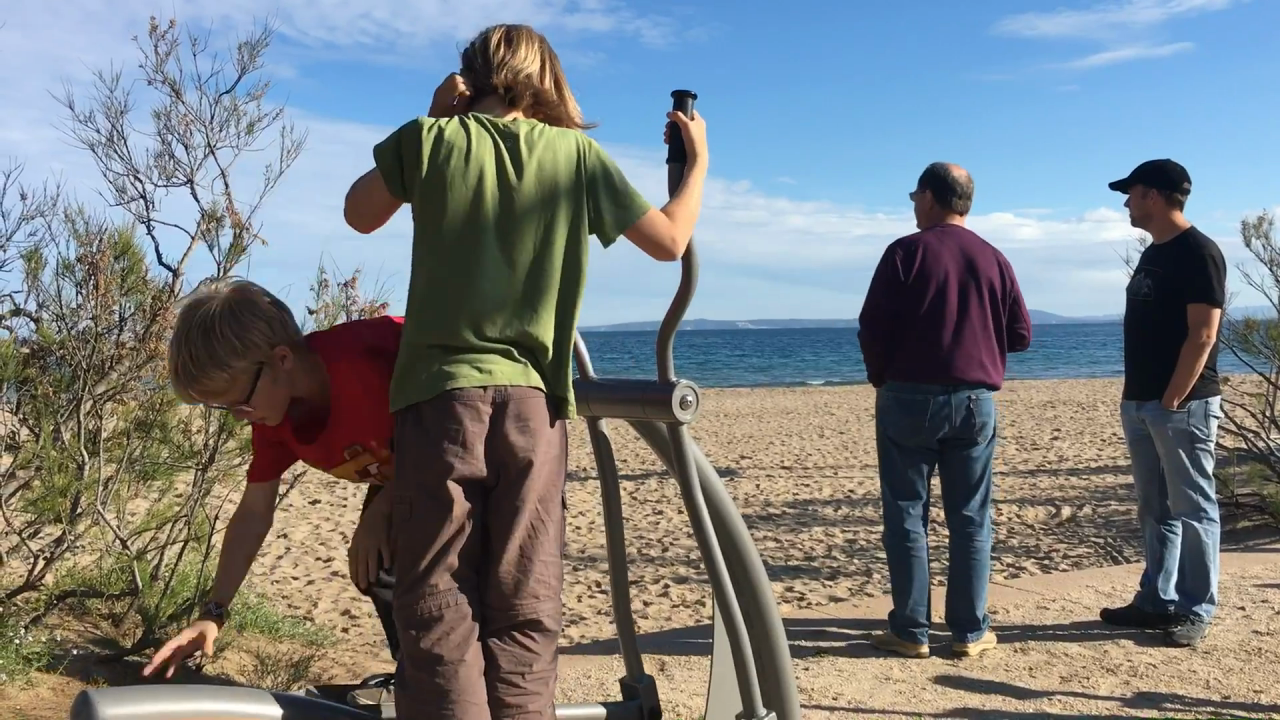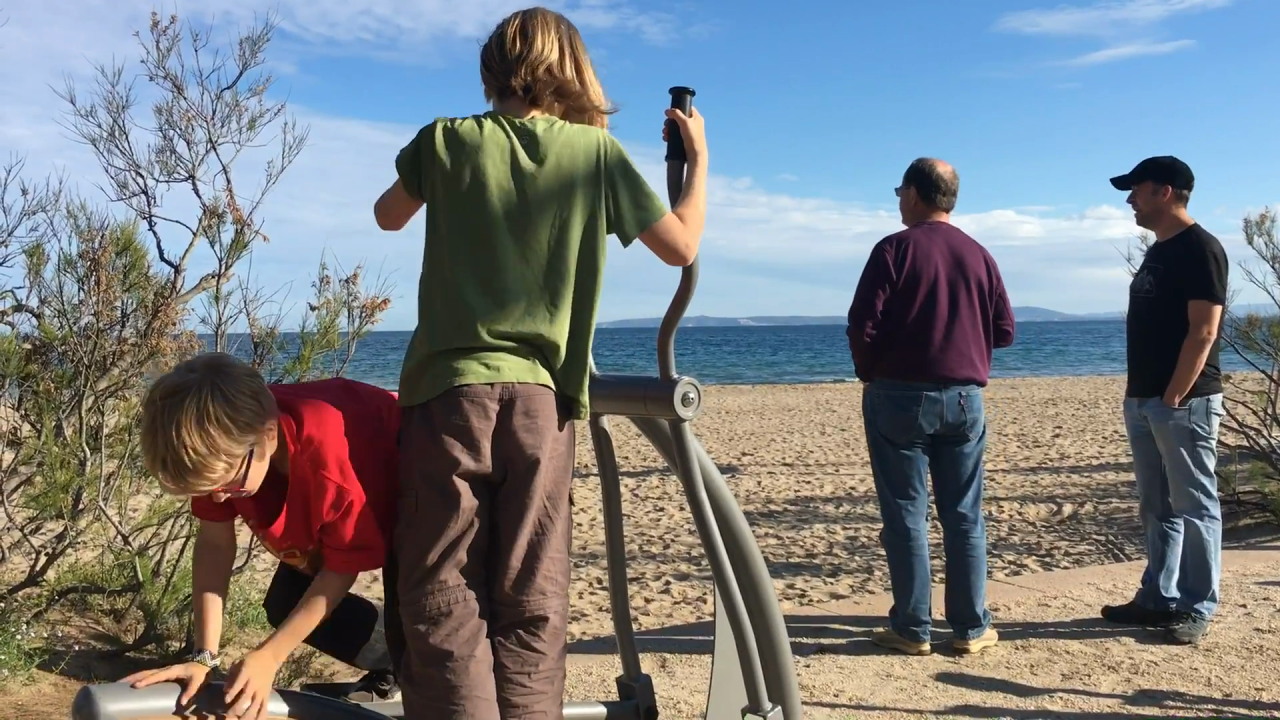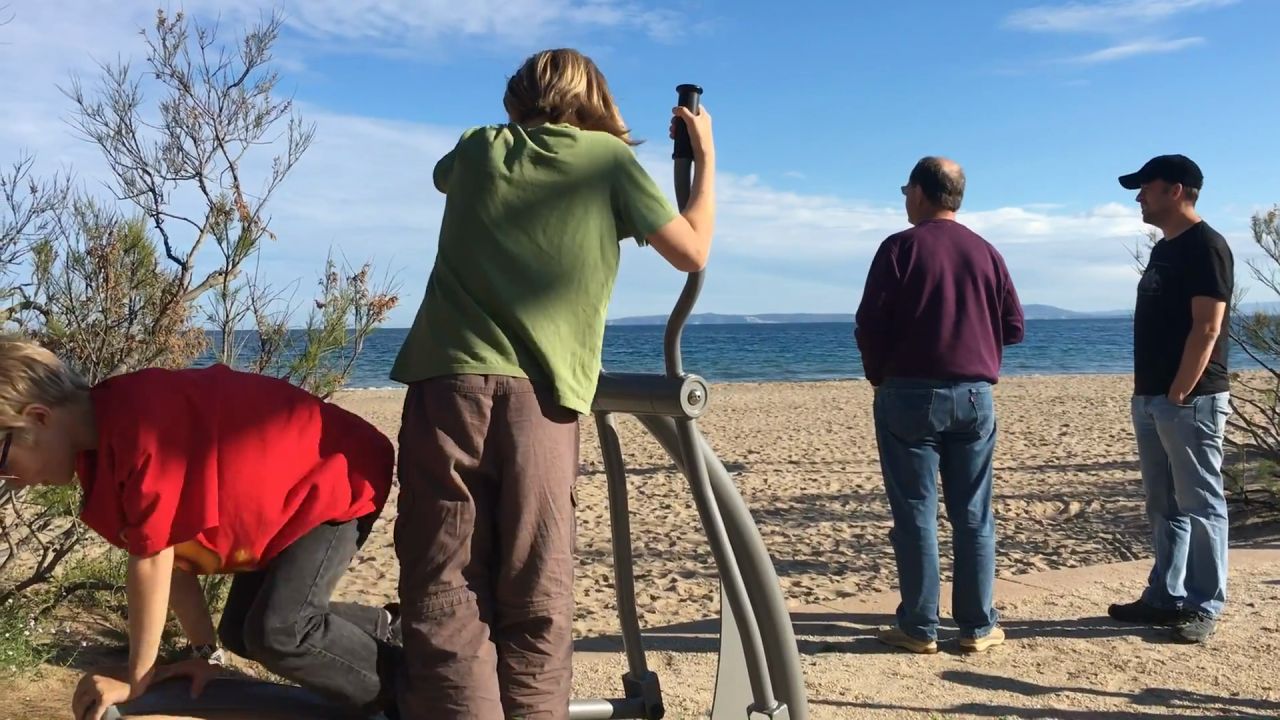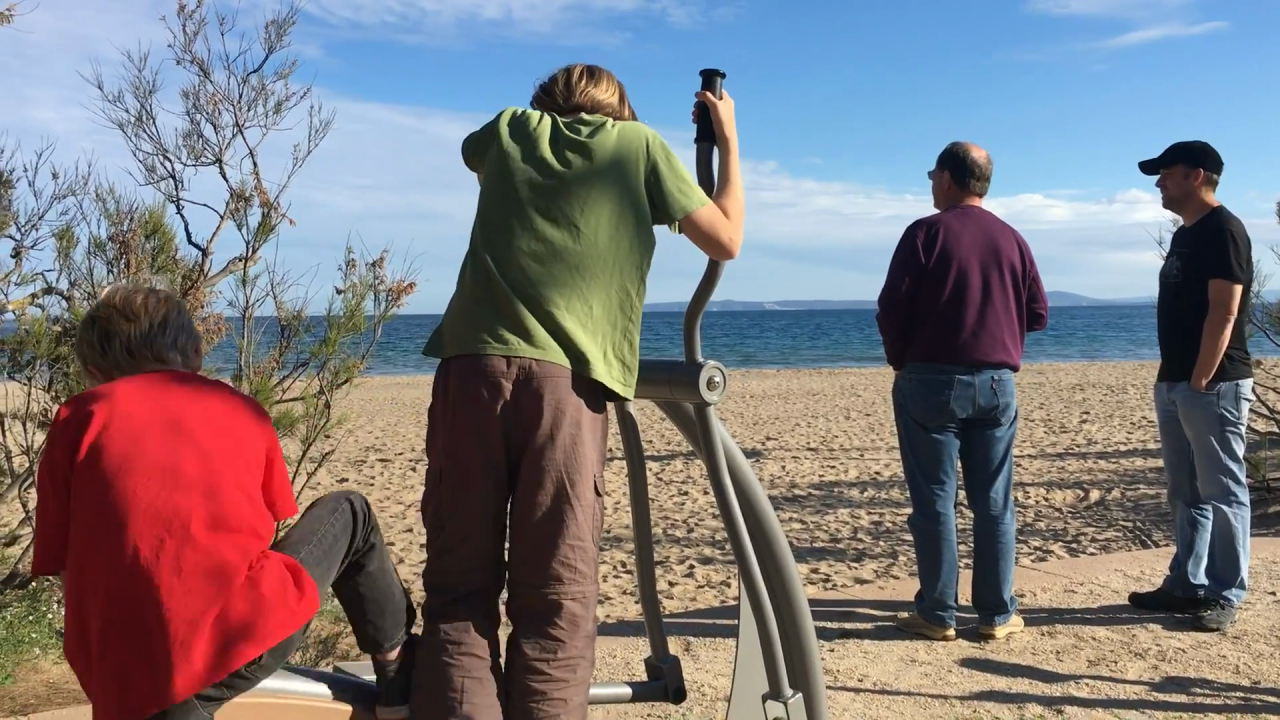
dt=0.7s
person 1, frame 1
left shoulder: (430, 140)
right shoulder: (575, 153)
left elbow: (358, 214)
right elbow: (668, 242)
right wrist: (698, 159)
left hip: (440, 395)
right hip: (530, 400)
left knee: (438, 605)
right knee: (523, 609)
person 1, frame 2
left shoulder: (446, 141)
right shoulder: (596, 152)
left elbow: (388, 216)
right elbow: (681, 246)
right wrist: (699, 157)
left hip: (449, 392)
right hip: (542, 398)
left knee: (444, 598)
right knee: (531, 602)
person 1, frame 3
left shoulder: (476, 149)
right shoulder: (607, 157)
right elbow: (693, 253)
right wrist: (705, 158)
left hip: (447, 385)
right hip: (538, 396)
left knee: (445, 602)
right knee: (536, 603)
person 1, frame 4
left shoulder: (507, 130)
right shoulder: (637, 143)
right elbow: (725, 240)
right wrist: (729, 142)
left hip: (475, 367)
right hip: (566, 381)
left knee: (460, 592)
right knee: (555, 596)
person 2, frame 1
left shoulder: (905, 251)
right shoulder: (993, 258)
left elbow: (873, 329)
right elbow: (1020, 335)
left wrist: (879, 377)
left hip: (909, 398)
right hip: (975, 401)
left knee: (906, 516)
right knee: (970, 519)
left ankle: (910, 631)
right ankle: (970, 630)
person 2, frame 2
left shoulder: (894, 249)
right shoulder: (979, 255)
left elbow: (864, 327)
right elbow: (1004, 330)
left wrist: (868, 373)
left hip: (899, 396)
right hip: (965, 398)
left knee: (905, 514)
right knee: (965, 516)
left ankle: (912, 628)
right ankle: (971, 627)
person 2, frame 3
left shoulder: (900, 248)
right shoulder: (986, 252)
left elbow: (870, 324)
right elbow: (1014, 327)
left wrist: (878, 376)
left hip: (910, 394)
right hip: (975, 395)
left knee: (915, 513)
right knee: (973, 514)
left ankle: (919, 627)
right ankle: (978, 625)
person 2, frame 4
left shoulder: (926, 232)
right shoulder: (1011, 239)
left elbow: (892, 308)
right elbow: (1038, 313)
left wrist: (899, 360)
left hip: (931, 380)
right hip: (997, 382)
left knee: (934, 499)
right knee: (994, 502)
left ankle: (937, 613)
right ankle: (997, 613)
person 3, frame 1
left shoulder: (1198, 253)
right shoulder: (1152, 253)
left elbow: (1202, 336)
left wrist: (1173, 400)
right wrist: (1133, 396)
left hip: (1183, 405)
right hip: (1140, 403)
left knee: (1192, 509)
right knee: (1156, 509)
left ankle: (1195, 610)
right ankle: (1157, 600)
person 3, frame 2
left shoulder: (1200, 249)
right shoulder: (1157, 250)
left elbow: (1204, 332)
left wrist: (1174, 397)
left hip: (1184, 402)
right hip: (1143, 400)
left knee: (1193, 507)
right knee: (1157, 507)
left ankle: (1197, 608)
right ankle: (1159, 597)
person 3, frame 3
left shoulder: (1206, 246)
right shoulder: (1163, 249)
left elbow: (1206, 330)
left wrist: (1179, 394)
right wrist: (1146, 392)
left hip: (1190, 400)
right hip: (1149, 398)
left knee: (1200, 505)
right knee: (1164, 506)
left ankle: (1204, 607)
right ankle: (1165, 596)
person 3, frame 4
left shoulder: (1223, 231)
right shoulder: (1184, 234)
left elbow: (1223, 314)
left wrist: (1201, 381)
left hip: (1213, 386)
right hip: (1173, 384)
left knee: (1222, 493)
right knee: (1186, 492)
left ankle: (1225, 595)
right ankle: (1186, 584)
person 4, frame 1
left shoulder: (362, 369)
right shoulder: (273, 398)
right elbow: (254, 510)
left wrist: (380, 513)
right wrist: (212, 616)
right knee: (377, 563)
person 4, frame 2
left shoulder: (328, 457)
right shoulder: (225, 445)
left elbow: (343, 568)
right elbow: (214, 543)
left wrist: (269, 656)
right wrist: (204, 656)
left knee: (409, 642)
right knee: (285, 605)
right ankle: (391, 669)
person 4, frame 3
left shoulder: (138, 420)
right shoulder: (99, 453)
left elbow: (153, 561)
right elbow: (173, 552)
left wrist: (136, 679)
right wrist: (205, 655)
left hip: (336, 476)
right hip: (285, 487)
left knee: (280, 632)
right knee: (259, 628)
right ankle: (379, 634)
person 4, frame 4
left shoulder: (77, 419)
right shoulder: (242, 409)
left elbow: (66, 569)
left wrist: (117, 671)
right hip: (258, 629)
right knee: (350, 515)
right ankle: (399, 680)
